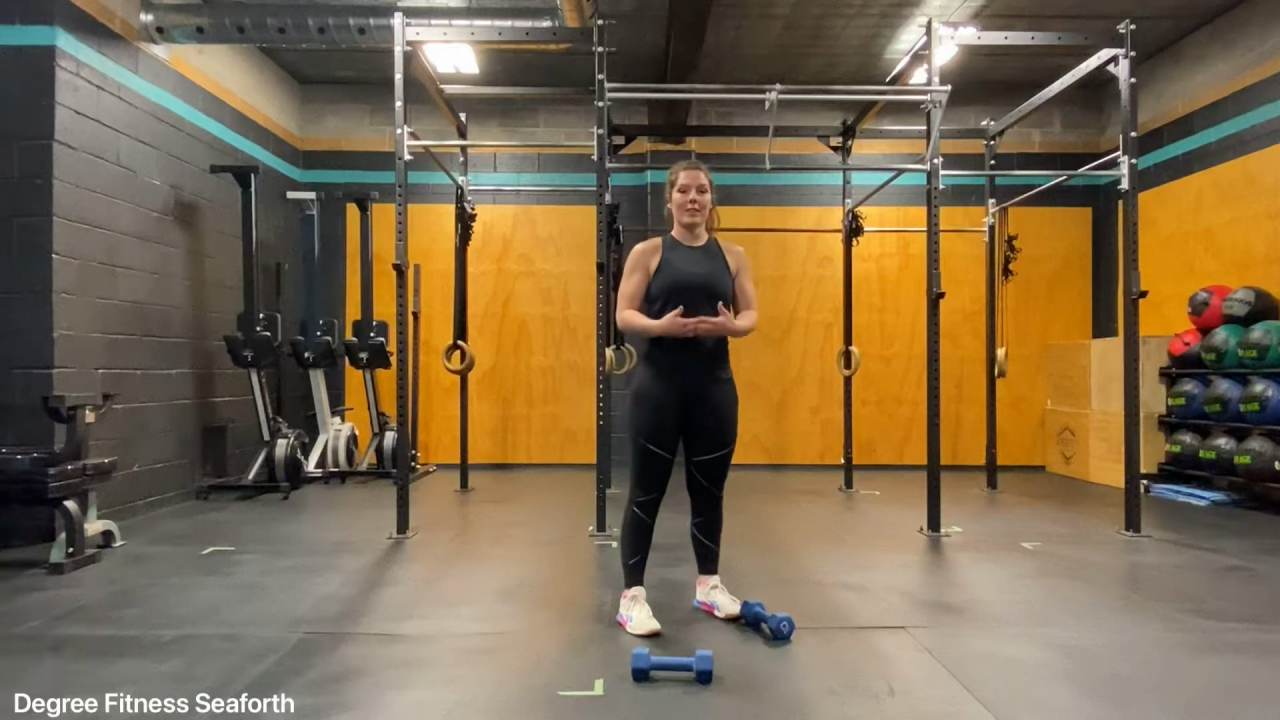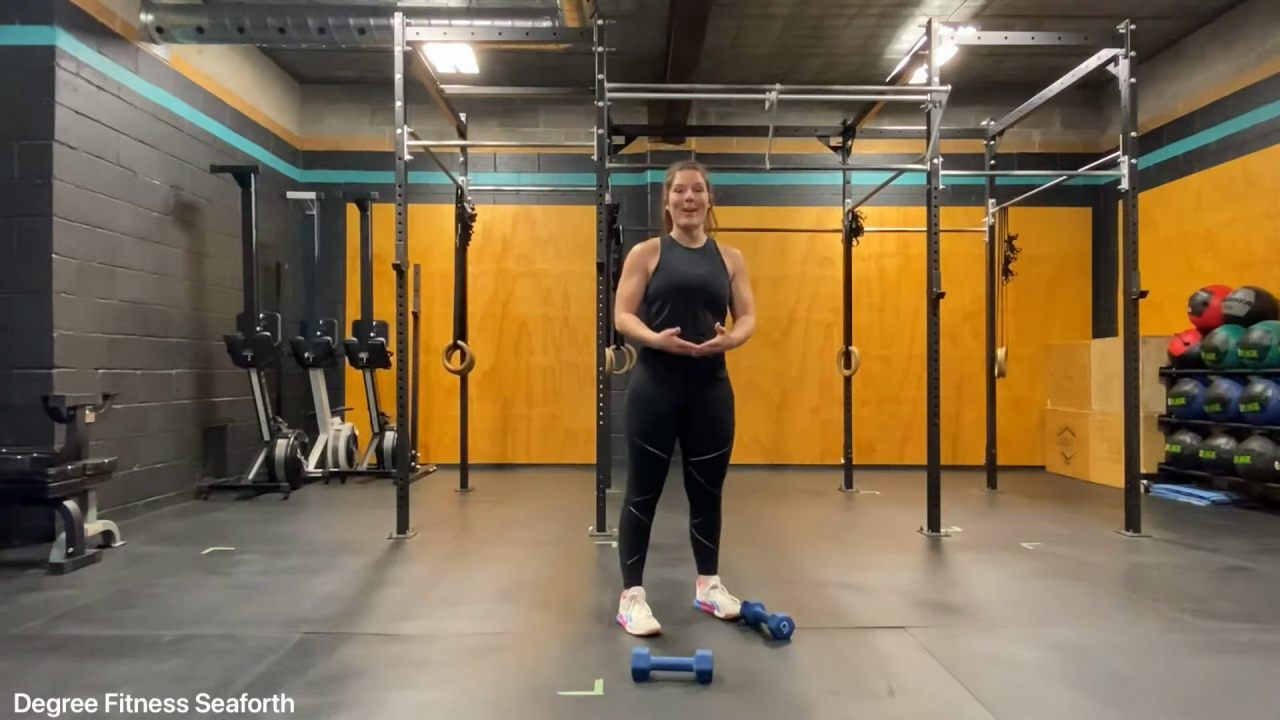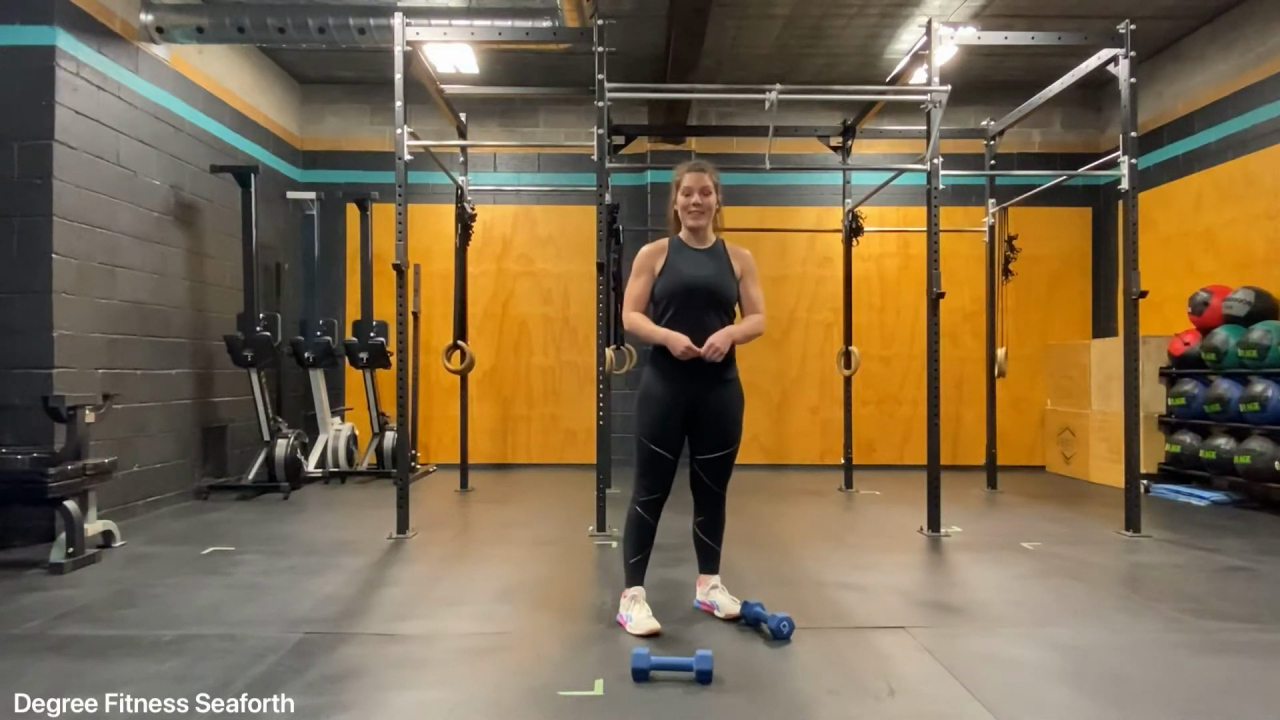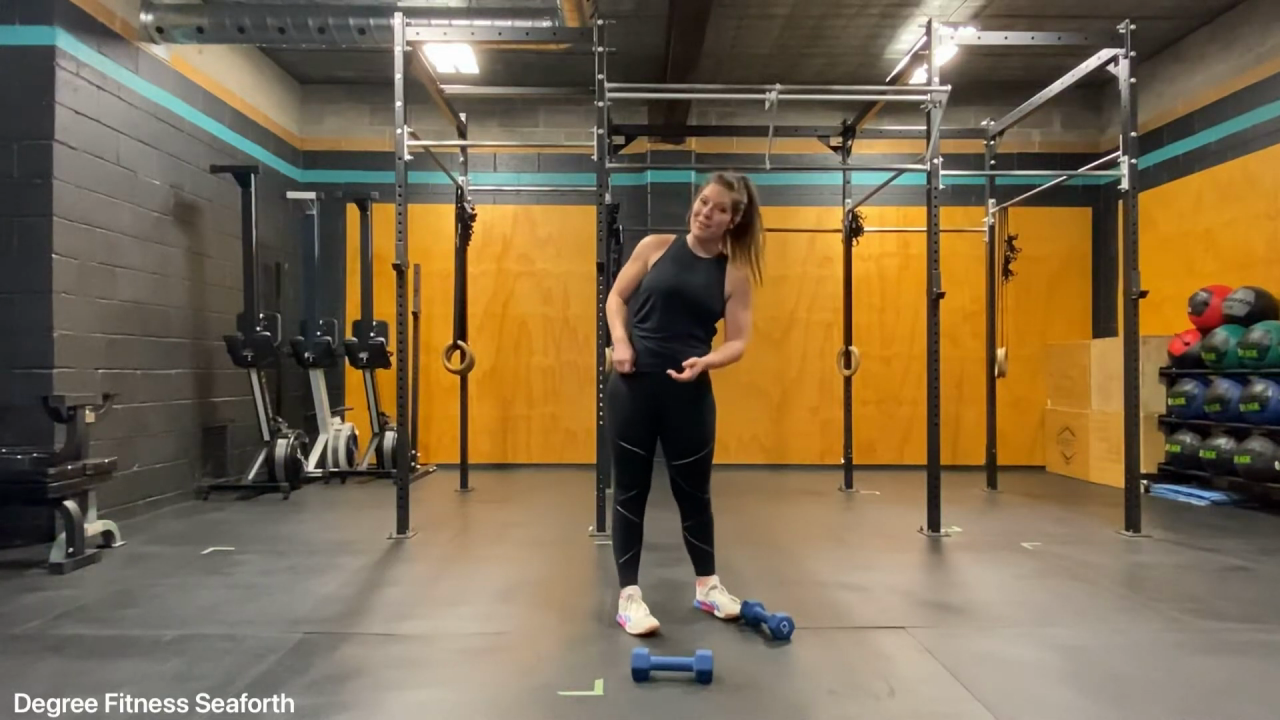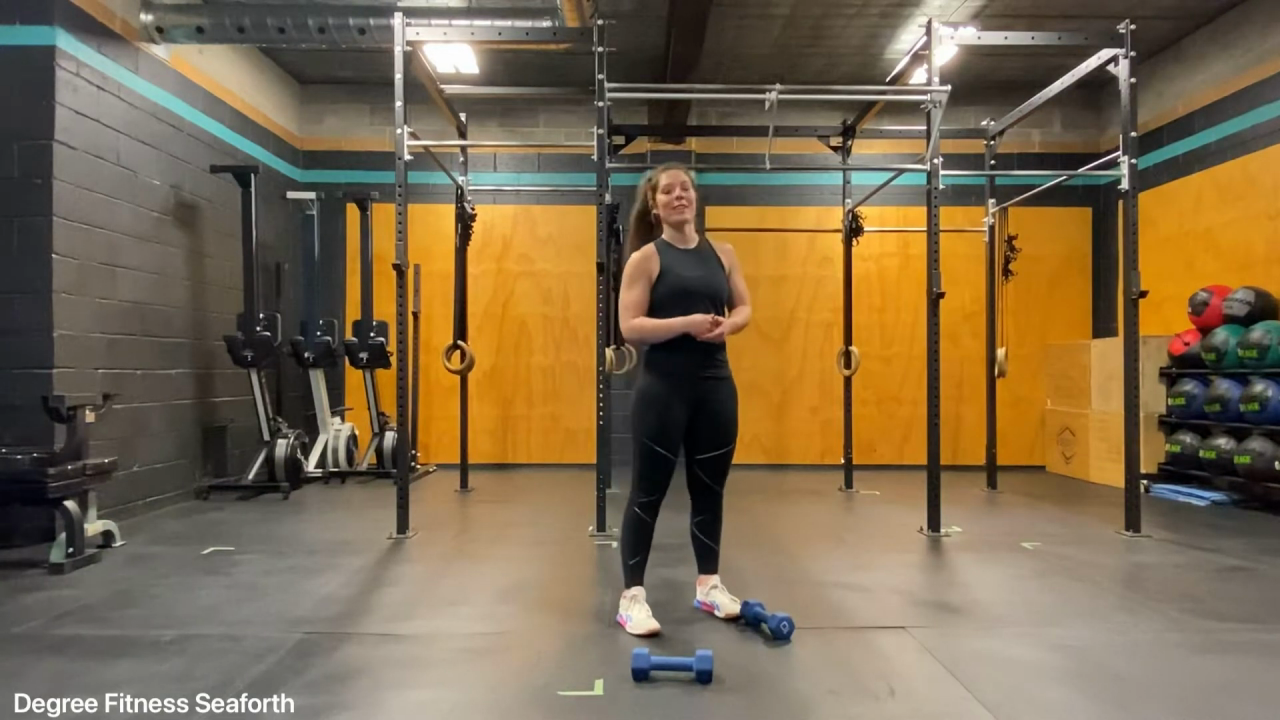
dt=1s
person 1, frame 1
left shoulder: (732, 255)
right shoulder: (648, 252)
left elbow: (751, 315)
right elbow: (623, 315)
left wrist: (731, 325)
right wrist: (660, 325)
left hip: (714, 385)
right hip: (659, 383)
left knee: (709, 488)
right knee: (647, 490)
left ankle: (708, 583)
right ankle: (632, 595)
person 1, frame 2
left shoulder: (729, 257)
right shoulder: (646, 253)
left elbow: (747, 317)
right elbow: (622, 316)
left wrist: (731, 339)
right wrist: (655, 339)
left hip: (711, 387)
right hip: (655, 385)
left knee: (707, 489)
right knee: (644, 490)
left ankle: (708, 584)
right ankle: (631, 595)
person 1, frame 3
left shoulder: (738, 258)
right shoulder: (654, 254)
left elbow: (758, 319)
right elbow: (631, 315)
left wrist: (729, 333)
right wrist: (667, 336)
left hip: (720, 388)
right hip: (665, 385)
left knee: (712, 489)
right knee: (651, 489)
left ankle: (708, 584)
right ankle: (632, 595)
person 1, frame 4
left shoulder: (735, 275)
right shoulder: (654, 247)
left elbow: (737, 341)
right elbow: (616, 297)
left wrist: (704, 362)
right wrist: (620, 341)
left hip: (689, 390)
right hip: (633, 383)
left knee: (693, 491)
right knee: (631, 490)
left ankle: (707, 584)
right ankle: (629, 594)
person 1, frame 5
left shoulder: (722, 253)
right shoulder: (645, 259)
left elbow: (743, 307)
right elbow: (630, 326)
left wrist: (726, 325)
right wrist: (687, 323)
left hip: (716, 384)
right hip: (663, 385)
left knee: (709, 488)
right knee: (648, 491)
left ankle: (708, 583)
right ankle: (632, 596)
